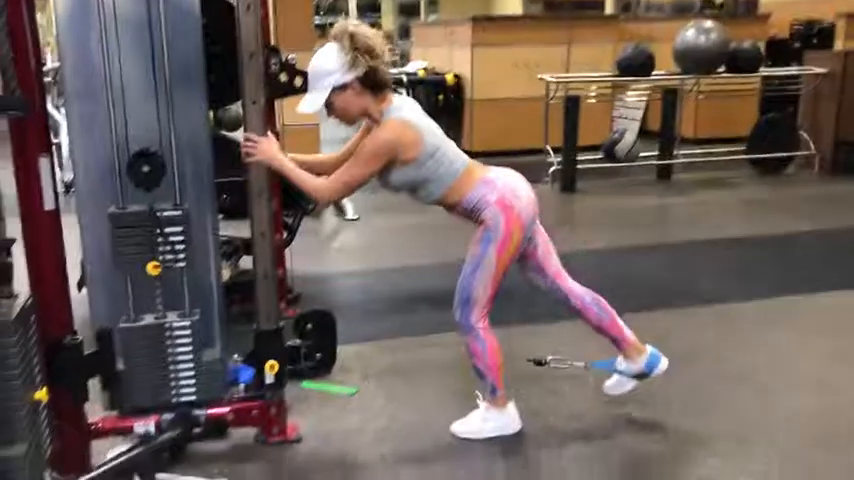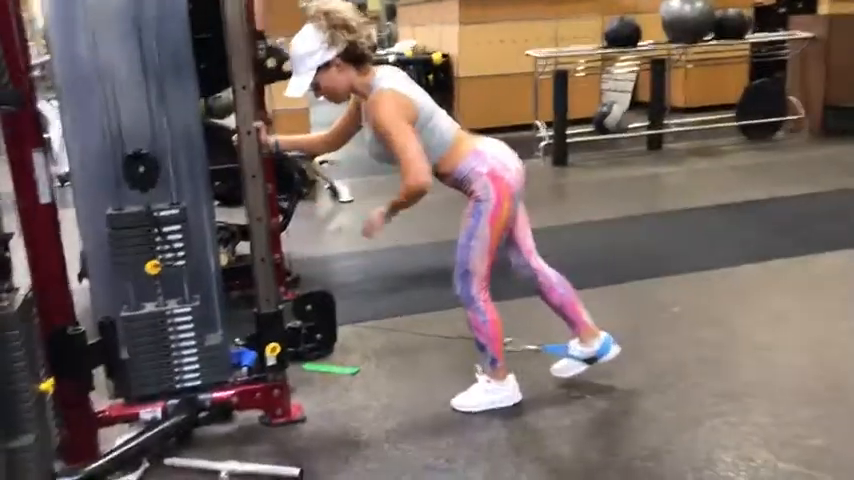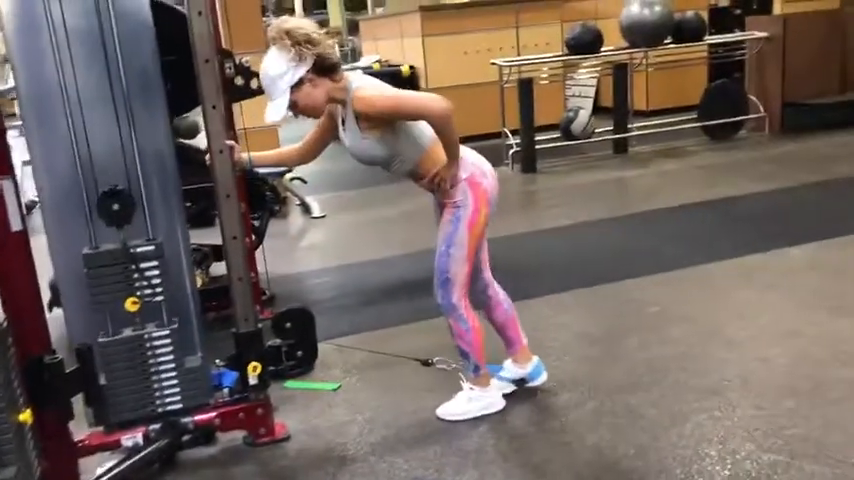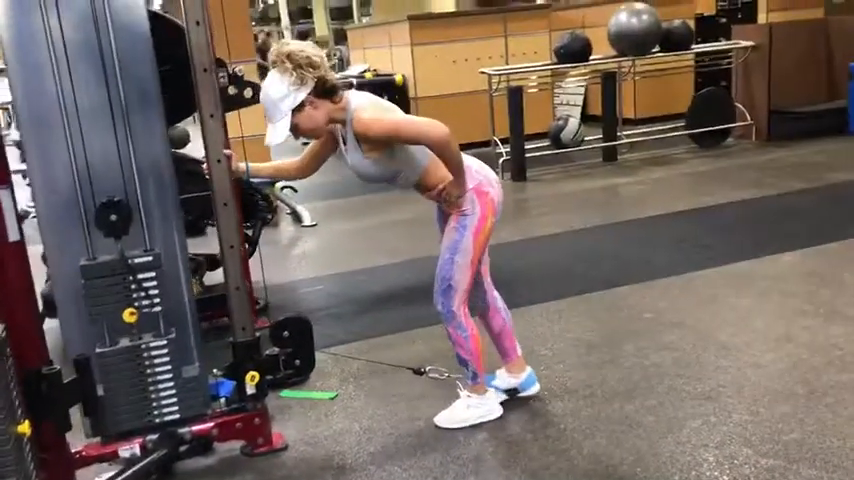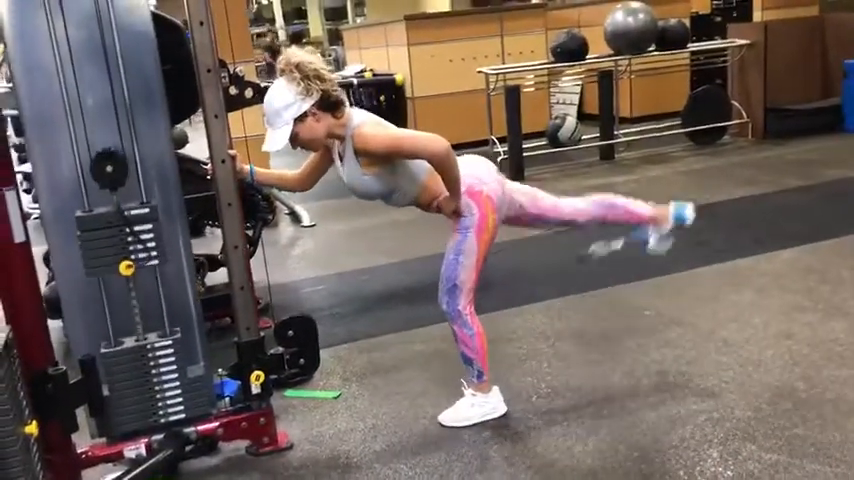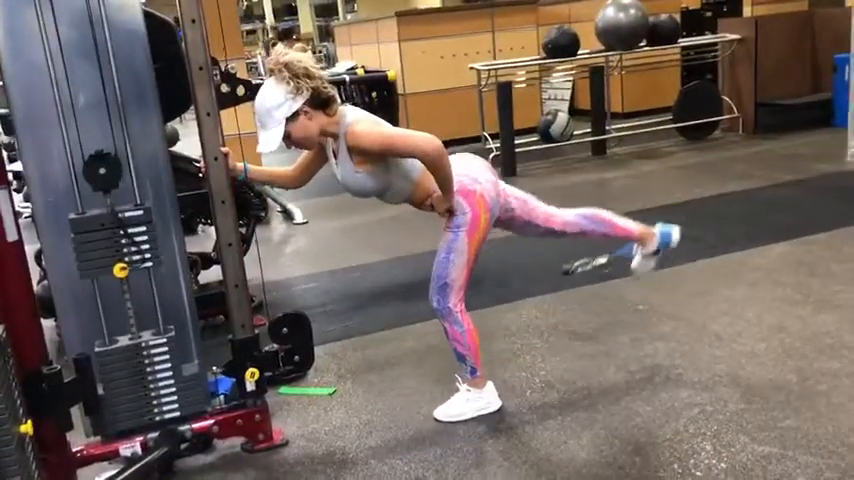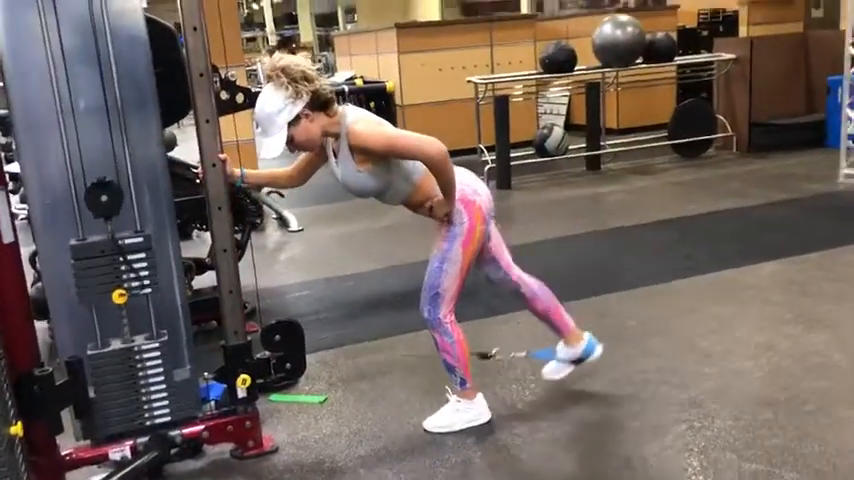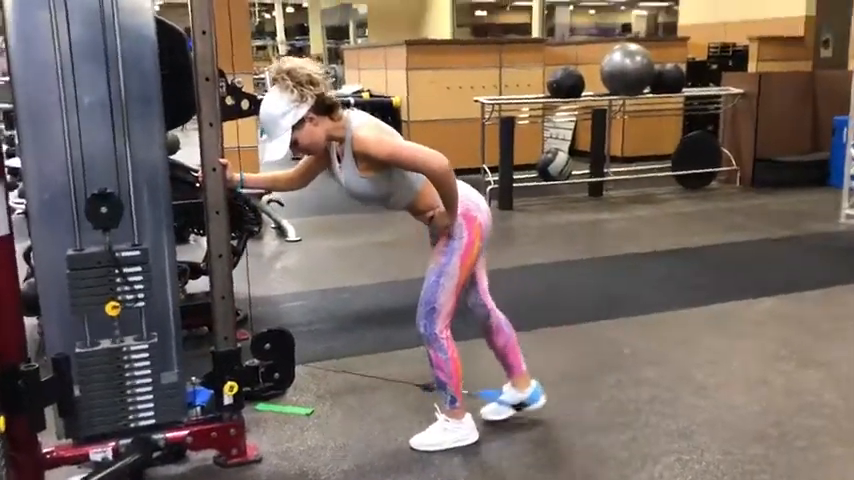
dt=0.4s
person 1, frame 1
left shoulder: (389, 133)
right shoulder: (386, 111)
left elbow: (329, 191)
right elbow: (339, 162)
left wrist: (279, 162)
right wrist: (284, 157)
left hip: (500, 209)
right hip: (507, 196)
left knee: (470, 316)
right knee: (560, 285)
left ankle: (500, 411)
right ankle: (637, 355)
person 1, frame 2
left shoulder: (383, 102)
right shoulder: (369, 91)
left elbow: (417, 182)
right elbow: (330, 140)
left wrist: (385, 213)
right wrist: (273, 143)
left hip: (489, 178)
right hip: (493, 171)
left knee: (470, 289)
right knee: (530, 264)
left ankle: (500, 383)
right ankle: (591, 341)
person 1, frame 3
left shoulder: (364, 98)
right shoulder: (340, 105)
left elbow: (439, 107)
right elbow: (303, 152)
left wrist: (453, 165)
right wrist: (244, 158)
left hip: (466, 184)
right hip: (452, 187)
left knee: (450, 294)
right knee: (478, 282)
left ankle: (483, 390)
right ankle: (523, 363)
person 1, frame 4
left shoulder: (362, 120)
right shoulder: (335, 122)
left elbow: (438, 132)
right elbow: (301, 169)
left wrist: (458, 182)
right wrist: (241, 169)
left hip: (473, 191)
right hip: (458, 192)
left knee: (449, 302)
right knee: (476, 288)
left ankle: (480, 397)
right ankle: (516, 370)
person 1, frame 5
left shoulder: (362, 135)
right shoulder: (335, 138)
left elbow: (439, 146)
right elbow: (301, 181)
left wrist: (454, 198)
right wrist: (248, 173)
left hip: (474, 195)
right hip: (473, 184)
left knee: (455, 304)
right knee: (575, 212)
left ankle: (483, 396)
right ankle: (661, 216)
person 1, frame 6
left shoulder: (355, 132)
right shoulder: (329, 134)
left elbow: (431, 146)
right elbow: (295, 177)
left wrist: (446, 197)
right wrist: (241, 169)
left hip: (467, 194)
right hip: (468, 183)
left knee: (445, 301)
right knee: (560, 220)
left ankle: (479, 391)
right ankle: (647, 237)
person 1, frame 7
left shoulder: (357, 131)
right shoulder: (329, 135)
left elbow: (435, 150)
right elbow: (293, 177)
left wrist: (448, 202)
right wrist: (237, 175)
left hip: (463, 203)
right hip: (460, 201)
left knee: (436, 310)
right knee: (509, 277)
left ankle: (469, 403)
right ankle: (574, 342)
person 1, frame 8
left shoulder: (361, 137)
right shoulder: (333, 140)
left elbow: (438, 164)
right elbow: (295, 179)
left wrist: (448, 214)
right wrist: (237, 179)
left hip: (461, 217)
right hip: (450, 217)
left knee: (431, 324)
right knee: (480, 306)
left ankle: (457, 422)
right ankle: (522, 387)
